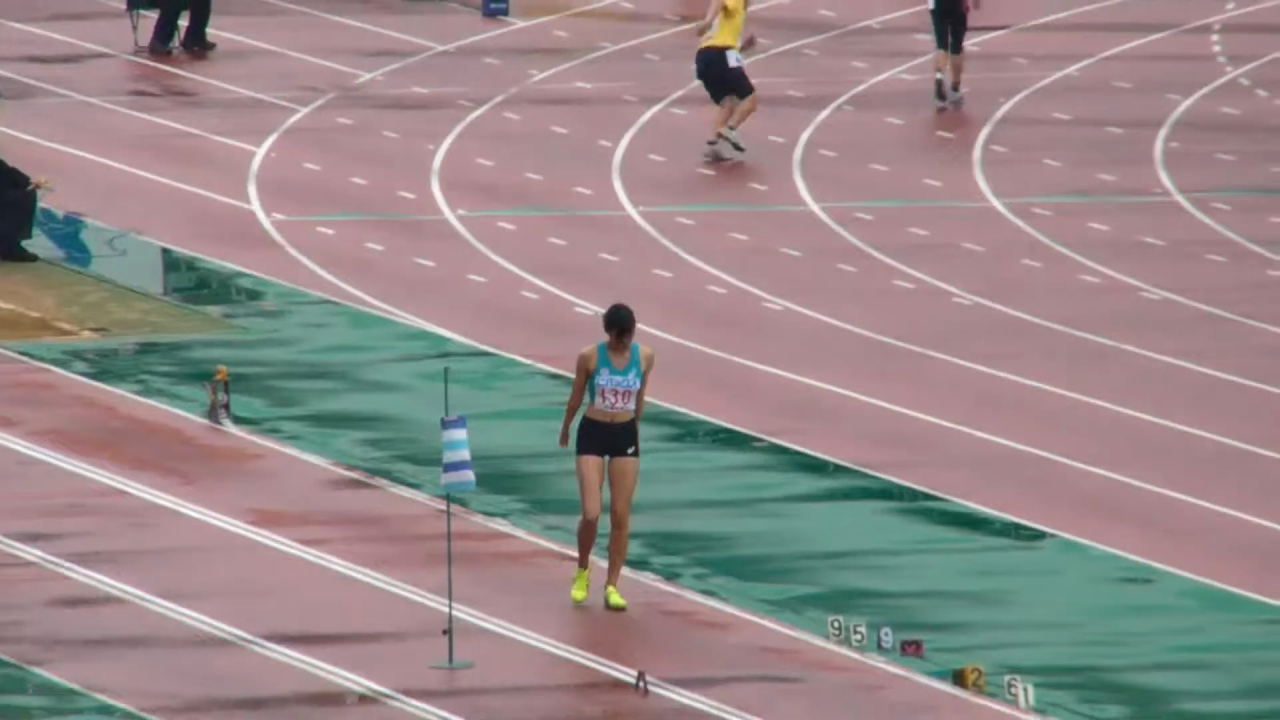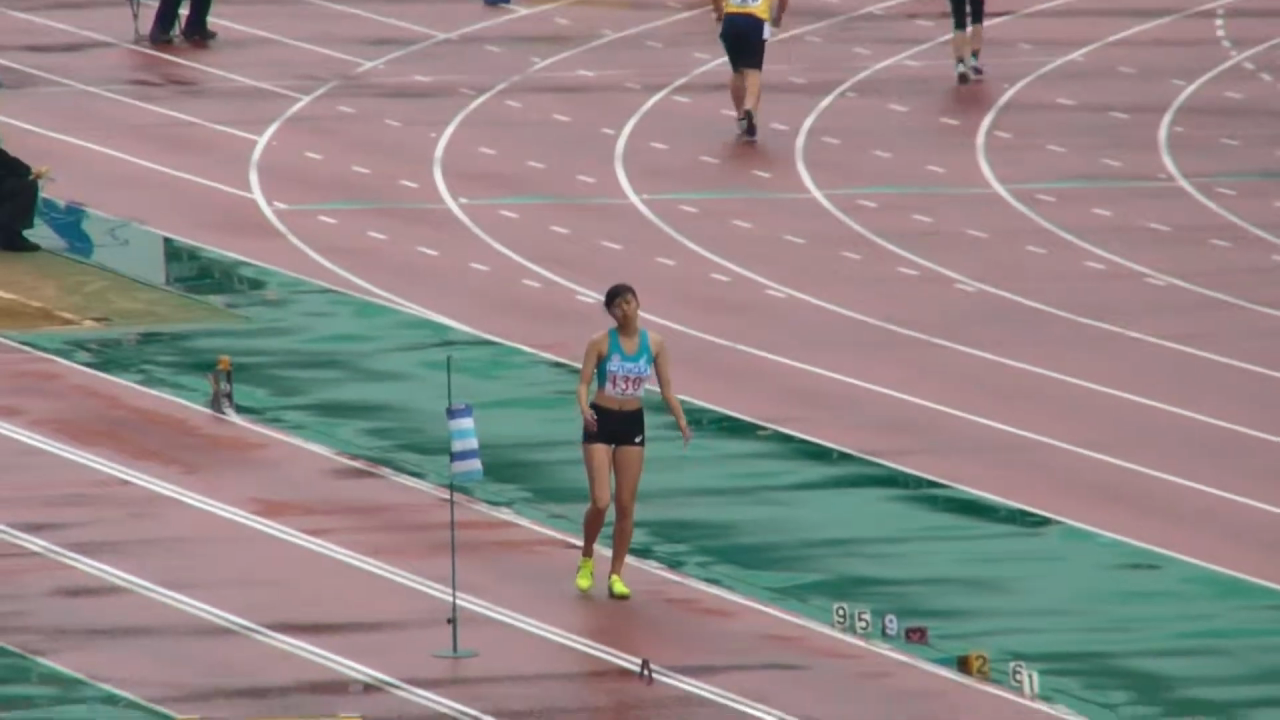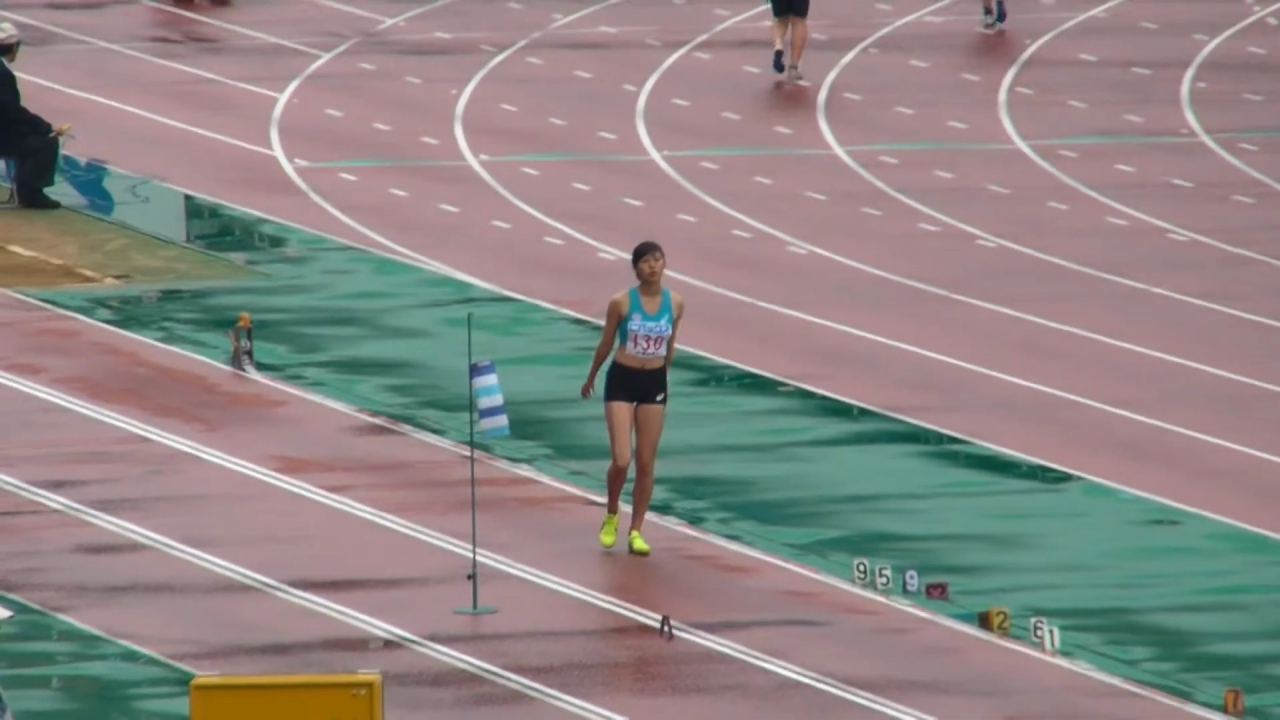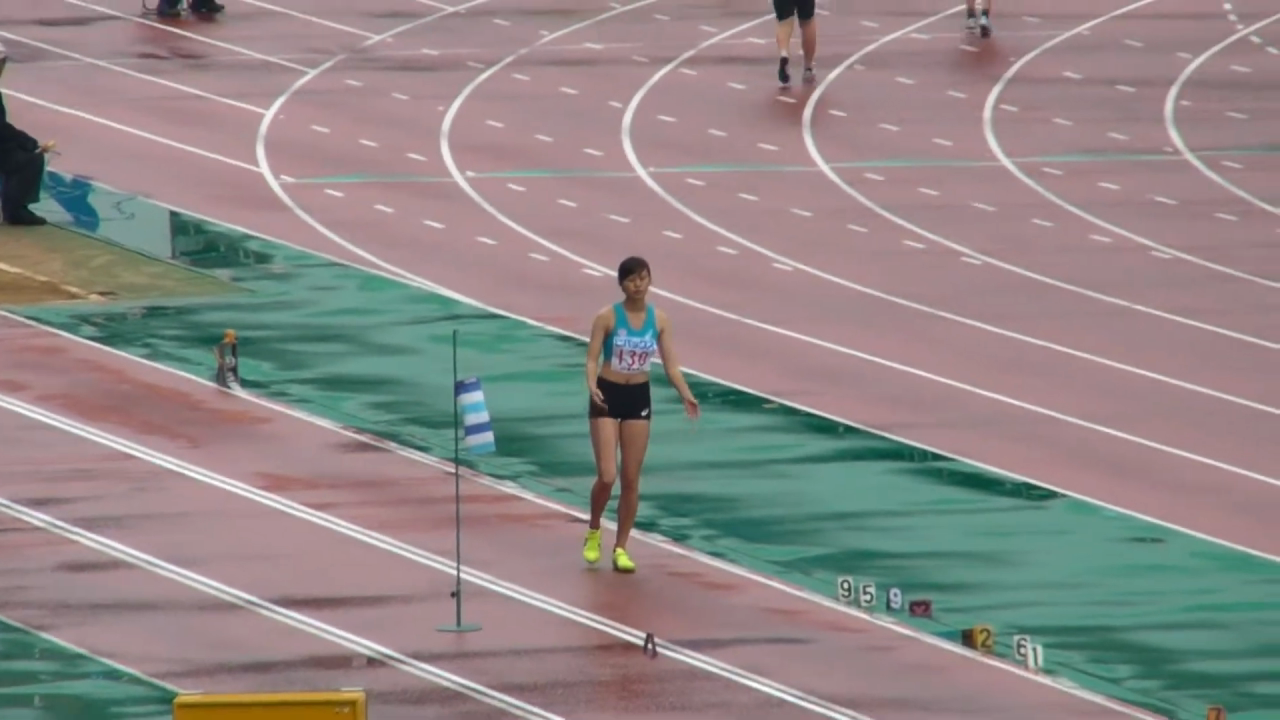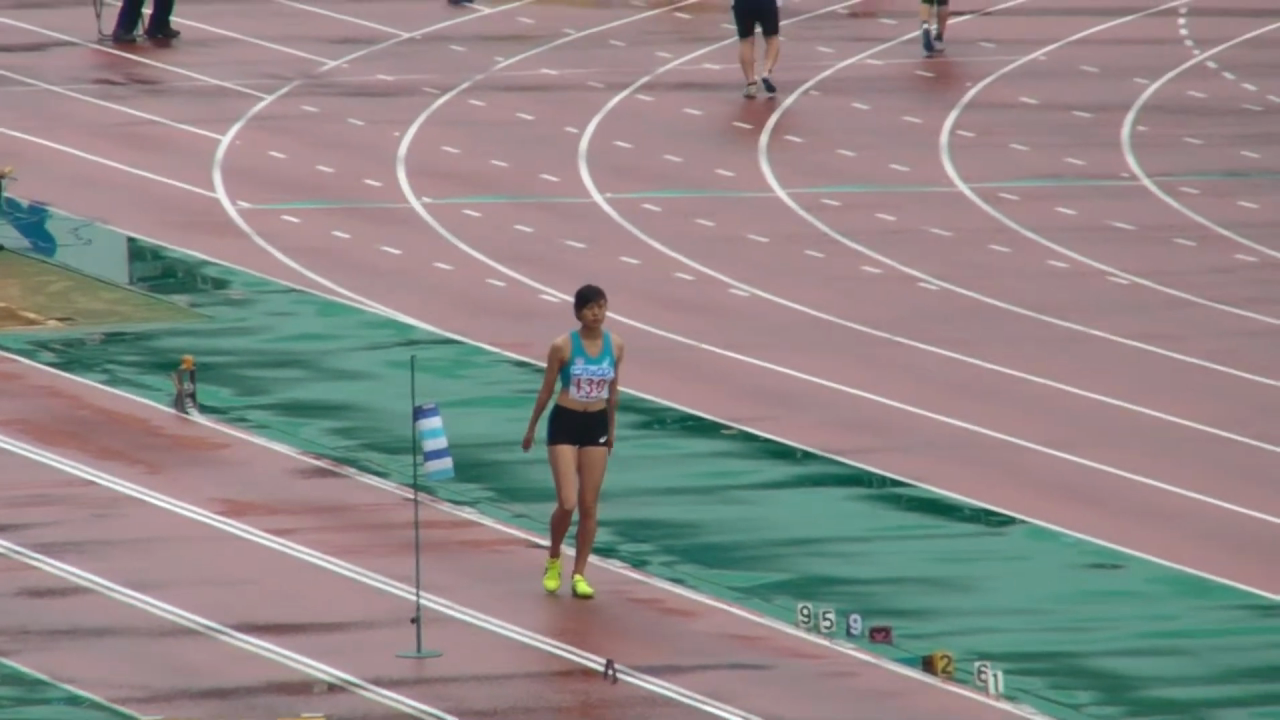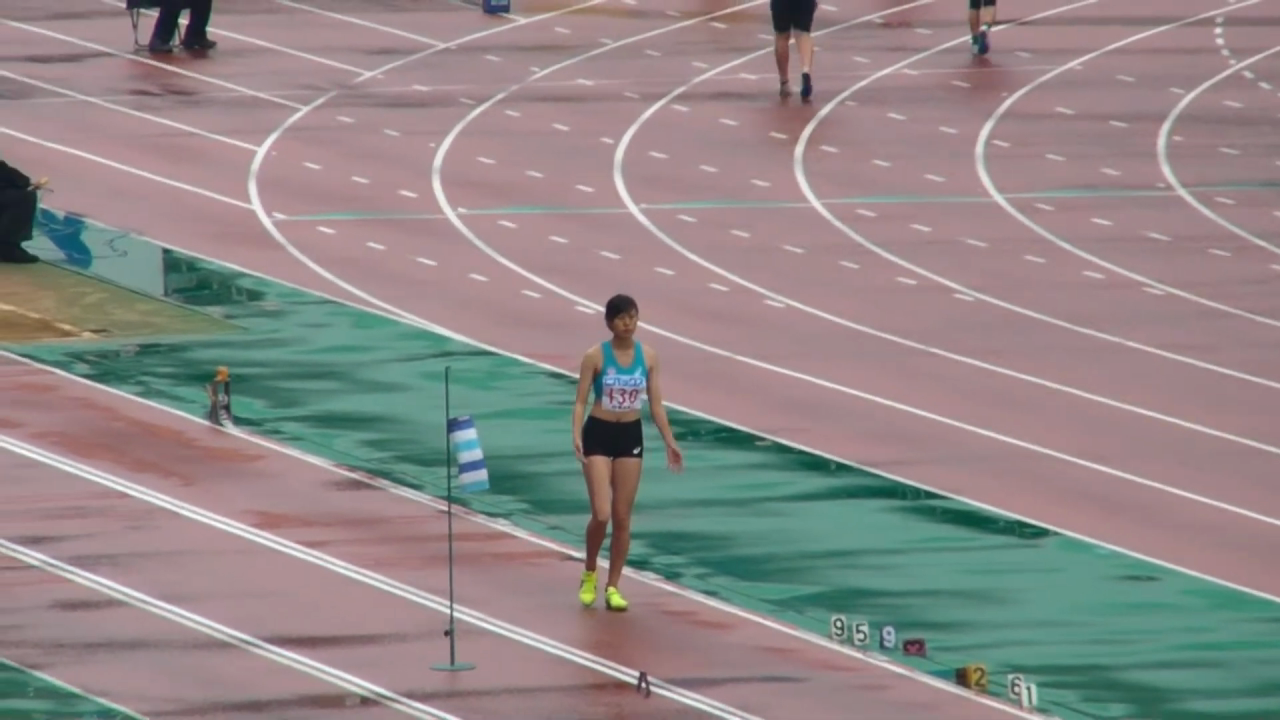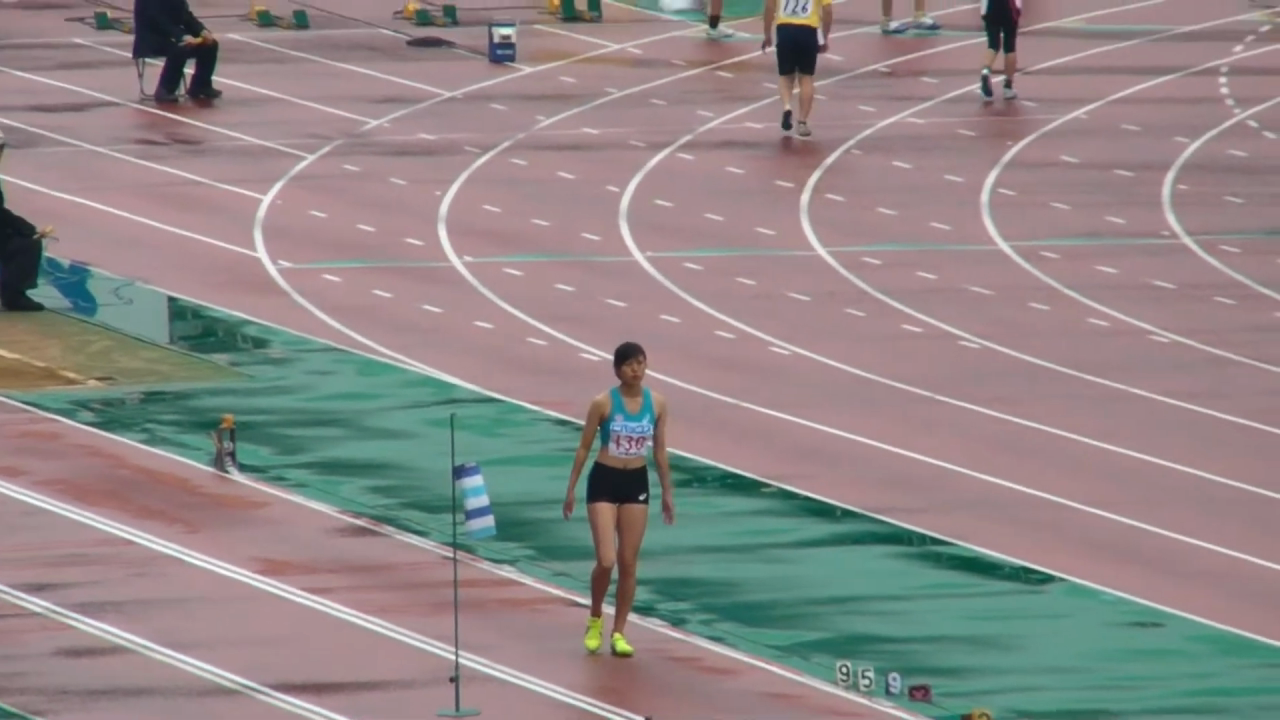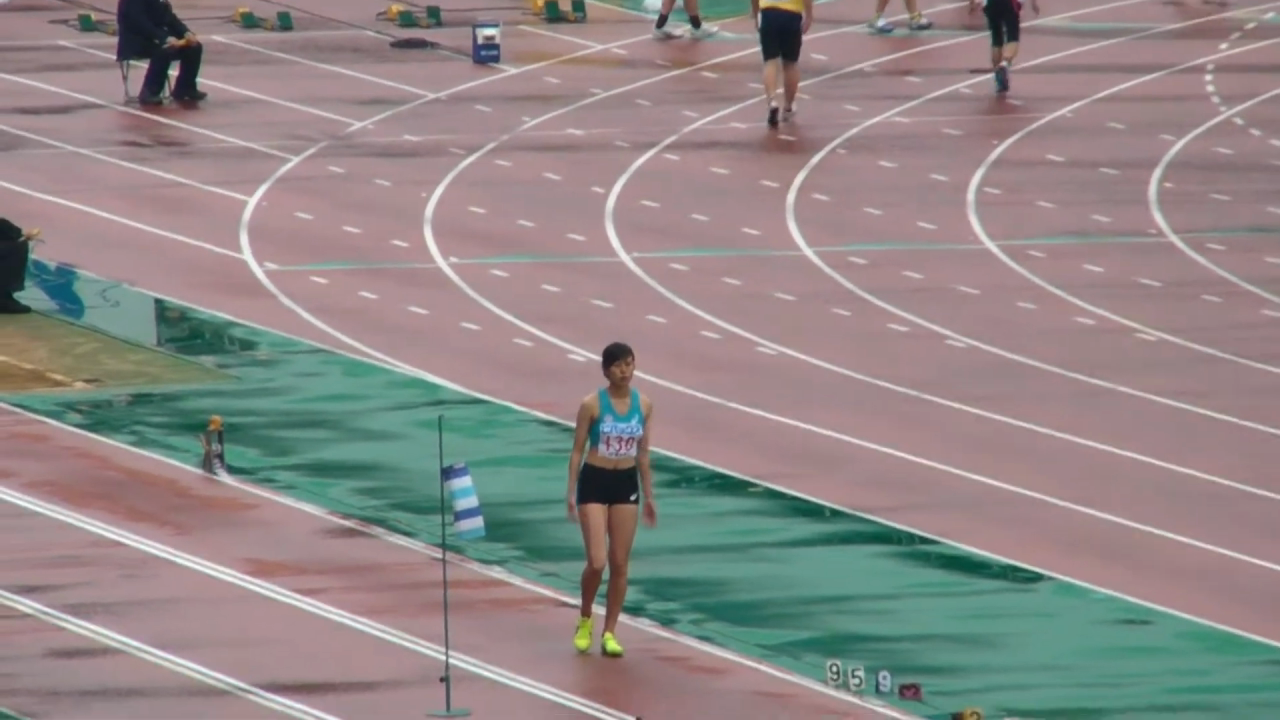
dt=0.5s
person 1, frame 1
left shoulder: (645, 356)
right shoulder: (589, 356)
right elbow: (576, 397)
right wrist: (565, 428)
left hip: (625, 435)
right hip: (592, 433)
left knee: (621, 515)
right knee: (591, 513)
left ankle: (612, 586)
right ankle: (582, 570)
person 1, frame 2
left shoulder: (654, 343)
right shoulder: (599, 342)
left elbow: (666, 387)
right elbow: (583, 383)
left wrist: (681, 419)
right wrist: (584, 410)
left hip: (633, 423)
right hip: (600, 422)
left knee: (626, 505)
right knee: (600, 502)
left ankle: (616, 575)
right ankle: (587, 560)
person 1, frame 3
left shoulder: (675, 303)
right shoulder: (620, 302)
right elbow: (606, 343)
left wrist: (665, 382)
right wrist: (590, 378)
left hip: (654, 383)
right hip: (621, 380)
left knee: (646, 462)
right knee: (621, 460)
left ankle: (636, 531)
right ankle: (611, 516)
person 1, frame 4
left shoulder: (659, 319)
right shoulder: (606, 316)
left elbow: (670, 363)
right elbow: (592, 359)
left wrist: (687, 395)
right wrist: (592, 388)
left hip: (639, 396)
right hip: (608, 395)
left knee: (631, 478)
right knee: (607, 476)
left ankle: (620, 548)
right ankle: (593, 531)
person 1, frame 5
left shoulder: (616, 345)
right shoulder: (562, 346)
right elbow: (547, 389)
left wrist: (612, 429)
right wrist: (531, 427)
left hip: (596, 425)
right hip: (564, 423)
left knee: (589, 505)
right knee: (567, 503)
left ankle: (579, 574)
right ankle: (553, 560)
person 1, frame 6
left shoulder: (647, 356)
right shoulder: (594, 356)
left elbow: (655, 403)
right elbow: (580, 401)
left wrist: (670, 442)
right wrist: (576, 436)
left hip: (631, 435)
right hip: (599, 434)
left knee: (623, 517)
right knee: (601, 514)
left ankle: (613, 586)
right ankle: (589, 574)
person 1, frame 7
left shoulder: (657, 403)
right shoulder: (603, 402)
left elbow: (660, 451)
right elbow: (584, 447)
left wrist: (667, 493)
right wrist: (571, 489)
left hip: (637, 482)
right hip: (604, 480)
left knee: (629, 562)
right knee: (606, 560)
left ankle: (619, 632)
right ankle: (595, 620)
person 1, frame 8
left shoulder: (643, 404)
right shoulder: (591, 404)
left elbow: (643, 452)
right elbow: (578, 450)
left wrist: (649, 495)
right wrist: (571, 493)
left hip: (626, 483)
right hip: (594, 481)
left knee: (620, 563)
right knee: (596, 562)
left ankle: (609, 632)
right ankle: (585, 620)
